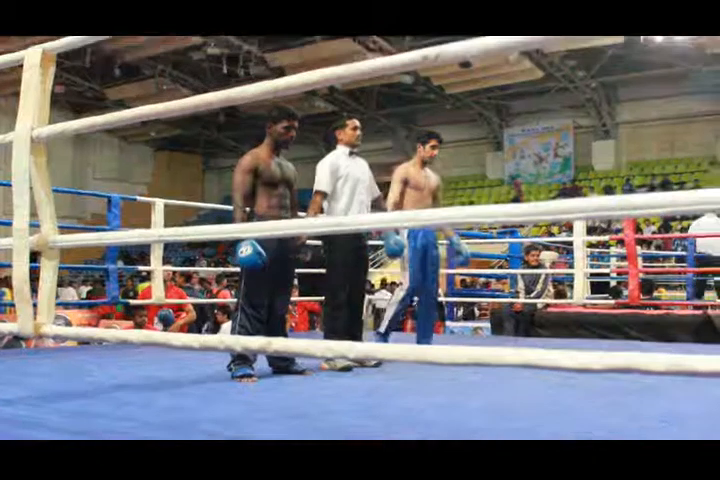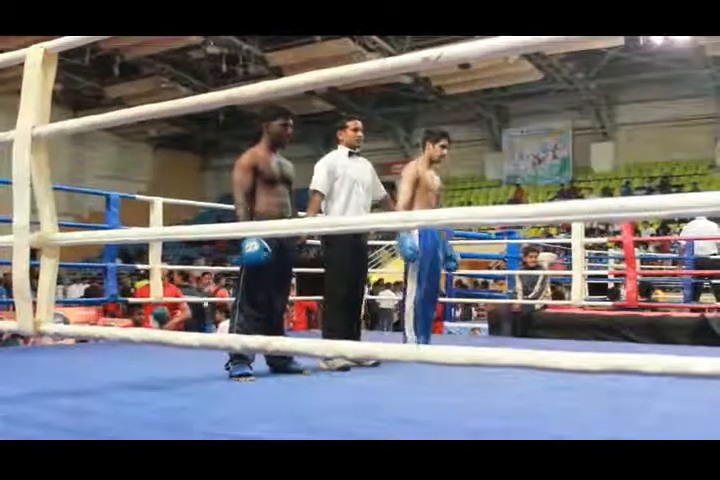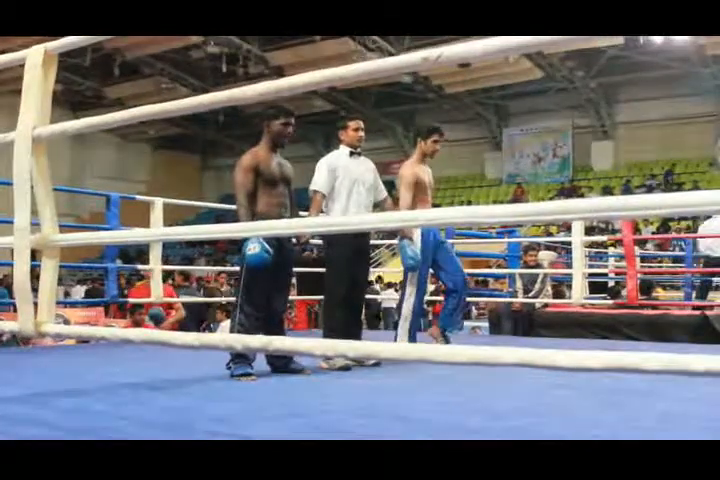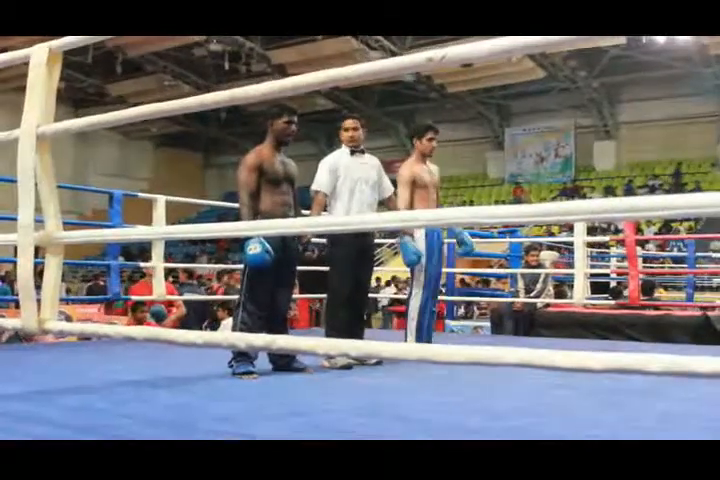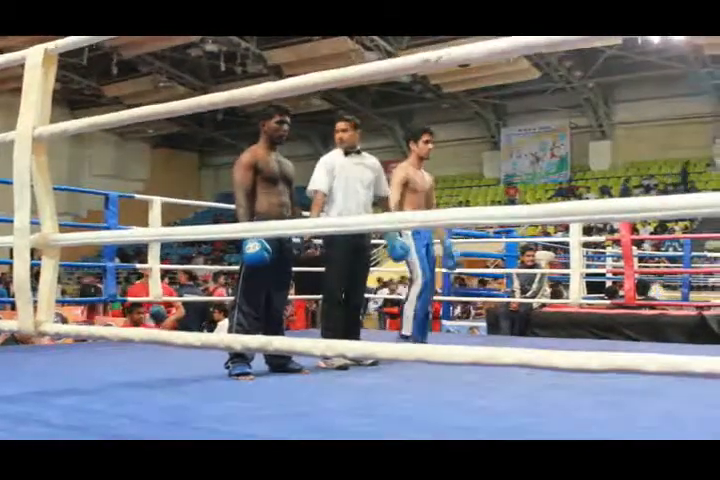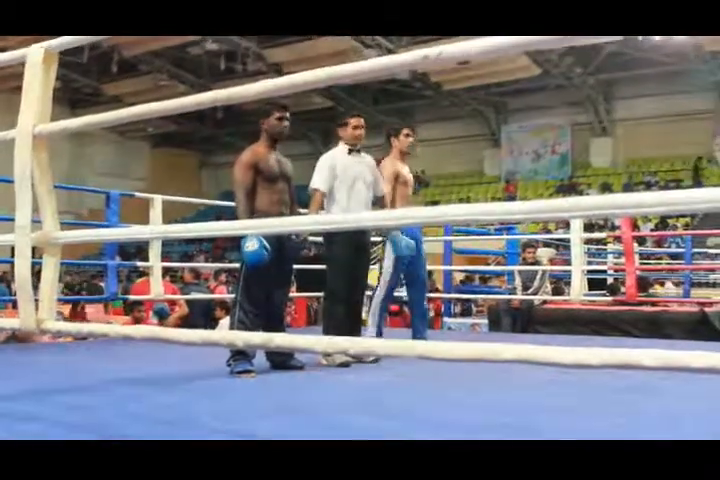
dt=0.4s
person 1, frame 1
left shoulder: (289, 168)
right shoulder: (251, 160)
right elbow: (239, 200)
left wrist: (299, 237)
right wrist: (244, 236)
left hip: (285, 236)
right hip: (261, 235)
left knee: (280, 303)
right knee: (252, 301)
left ankle: (281, 358)
right ankle: (241, 362)
person 1, frame 2
left shoulder: (287, 165)
right shoulder: (250, 158)
right elbow: (241, 199)
left wrist: (298, 234)
right wrist: (248, 233)
left hip: (285, 235)
left knee: (278, 301)
right knee: (251, 299)
left ankle: (279, 357)
right ankle: (239, 361)
person 1, frame 3
left shoulder: (286, 165)
right shoulder: (251, 159)
right elbow: (242, 200)
right wrist: (250, 234)
left hip: (284, 235)
right hip: (262, 234)
left knee: (278, 301)
right knee: (251, 300)
left ankle: (279, 357)
right ankle: (240, 360)
person 1, frame 4
left shoulder: (290, 164)
right shoulder: (255, 158)
right elbow: (246, 198)
right wrist: (250, 234)
left hip: (288, 234)
right hip: (265, 233)
left knee: (282, 300)
right knee: (254, 298)
left ankle: (282, 356)
right ankle: (241, 358)
person 1, frame 5
left shoulder: (287, 164)
right shoulder: (249, 158)
right elbow: (241, 197)
left hip: (284, 234)
left knee: (278, 300)
right knee: (249, 299)
left ankle: (278, 357)
right ankle: (238, 359)
person 1, frame 6
left shoulder: (285, 162)
right shoulder: (250, 156)
right elbow: (241, 196)
right wrist: (247, 231)
left hip: (285, 232)
left knee: (278, 297)
right knee: (250, 296)
left ankle: (279, 354)
right ankle: (240, 357)
person 2, frame 1
left shoulder: (363, 164)
right shoulder: (331, 161)
left elbow: (376, 197)
right elbow: (319, 196)
left hip: (360, 234)
right hip: (339, 234)
left knee: (357, 293)
right knee: (337, 293)
person 2, frame 2
left shoulder: (366, 165)
right shoulder: (330, 161)
left elbow: (382, 196)
right elbow: (317, 195)
left hip: (360, 235)
right hip: (338, 233)
left knee: (356, 293)
right knee: (336, 292)
person 2, frame 3
left shoulder: (368, 165)
right shoulder: (330, 161)
left elbow: (382, 198)
right elbow: (318, 196)
left hip: (362, 234)
right hip: (339, 233)
left knee: (357, 292)
right knee: (337, 292)
person 2, frame 4
left shoulder: (374, 163)
right shoulder: (333, 161)
left elbow: (388, 196)
right elbow: (321, 196)
left hip: (366, 233)
right hip: (342, 232)
left knee: (360, 292)
right knee: (339, 291)
person 2, frame 5
left shoulder: (372, 163)
right shoulder: (328, 161)
left elbow: (383, 197)
right elbow: (319, 195)
left hip: (362, 234)
right hip: (338, 232)
left knee: (356, 293)
right knee: (334, 291)
person 2, frame 6
left shoulder: (369, 162)
right shoulder: (330, 159)
left elbow: (379, 195)
right elbow: (318, 194)
left hip: (362, 231)
right hip: (339, 231)
left knee: (357, 289)
right knee: (336, 289)
person 3, frame 1
left shoulder: (434, 178)
right shoulder: (404, 171)
right elbow: (392, 203)
left wrist: (455, 240)
right wrist: (390, 233)
left hip: (429, 233)
right hip: (411, 231)
left knee: (430, 291)
right knee: (411, 285)
left ankle: (424, 342)
right ankle: (382, 332)
person 3, frame 2
left shoulder: (436, 179)
right shoulder: (413, 169)
right elbow: (402, 203)
left wrist: (447, 245)
right wrist: (404, 234)
left hip: (433, 233)
right hip: (417, 232)
left knee: (432, 291)
right knee: (416, 289)
left ankle: (423, 342)
right ankle: (412, 343)
person 3, frame 3
left shoulder: (427, 169)
right shoulder: (409, 169)
right elbow: (404, 208)
right wrist: (406, 241)
left hip: (432, 231)
right hip: (418, 233)
left knee: (458, 281)
right knee: (414, 290)
left ankle: (440, 327)
right ankle: (404, 343)
person 3, frame 4
left shoulder: (433, 169)
right shoulder: (408, 169)
right elbow: (402, 206)
left wrist: (456, 230)
right wrist: (406, 239)
left hip: (436, 230)
right hip: (421, 231)
left knee: (432, 289)
right knee: (421, 287)
left ankle: (425, 341)
right ankle: (413, 342)
person 3, frame 5
left shoulder: (428, 178)
right shoulder: (402, 172)
right elbow: (392, 206)
left wrist: (445, 242)
left hip: (426, 232)
right hip: (409, 230)
left knee: (426, 286)
right knee: (421, 279)
left ankle: (419, 339)
right ankle: (407, 334)
person 3, frame 6
left shoulder: (406, 169)
right shoulder: (389, 165)
right elbow: (386, 201)
right wrist: (394, 233)
left hip: (413, 227)
right hip: (399, 228)
left knee: (419, 283)
right knee: (388, 282)
left ankle: (420, 335)
right ankle: (372, 334)
